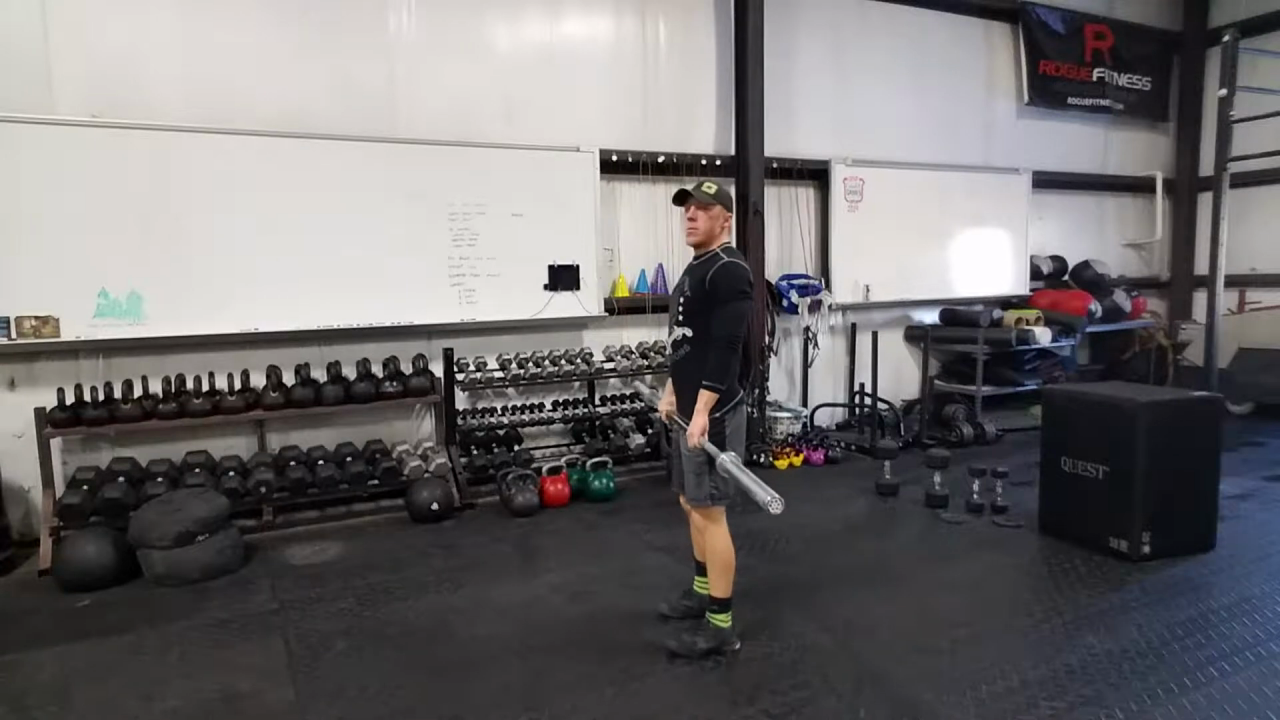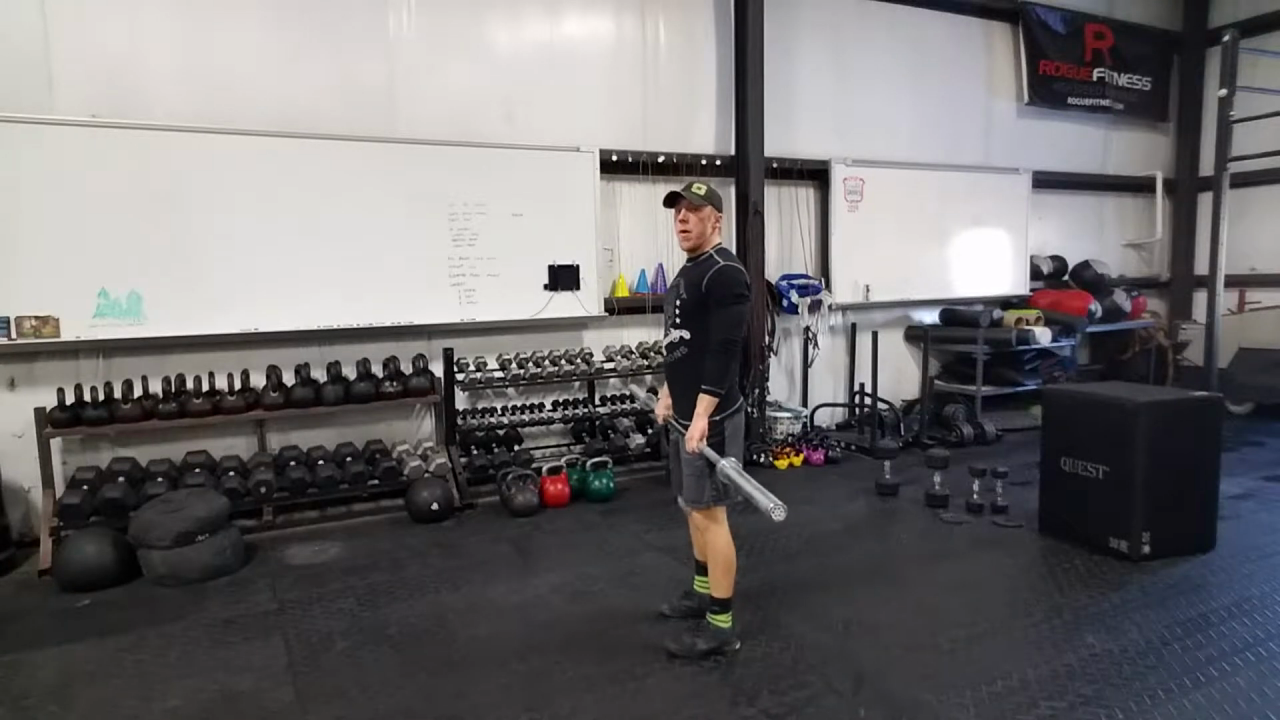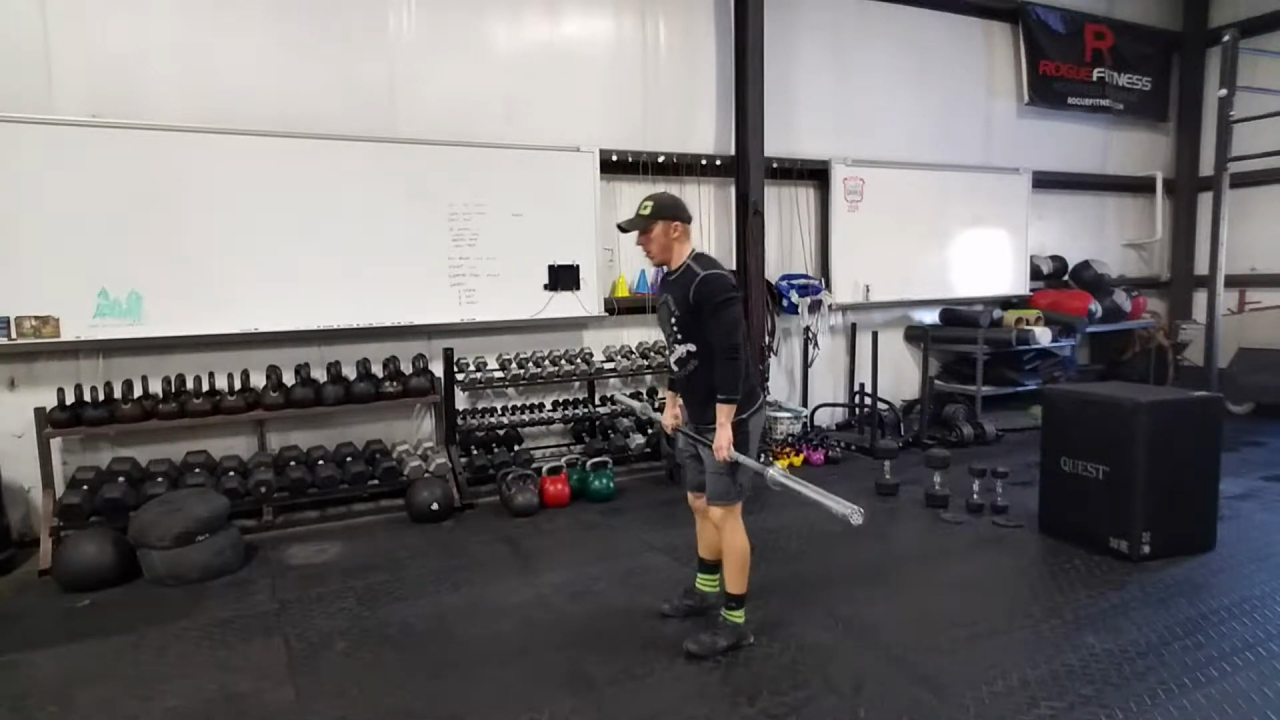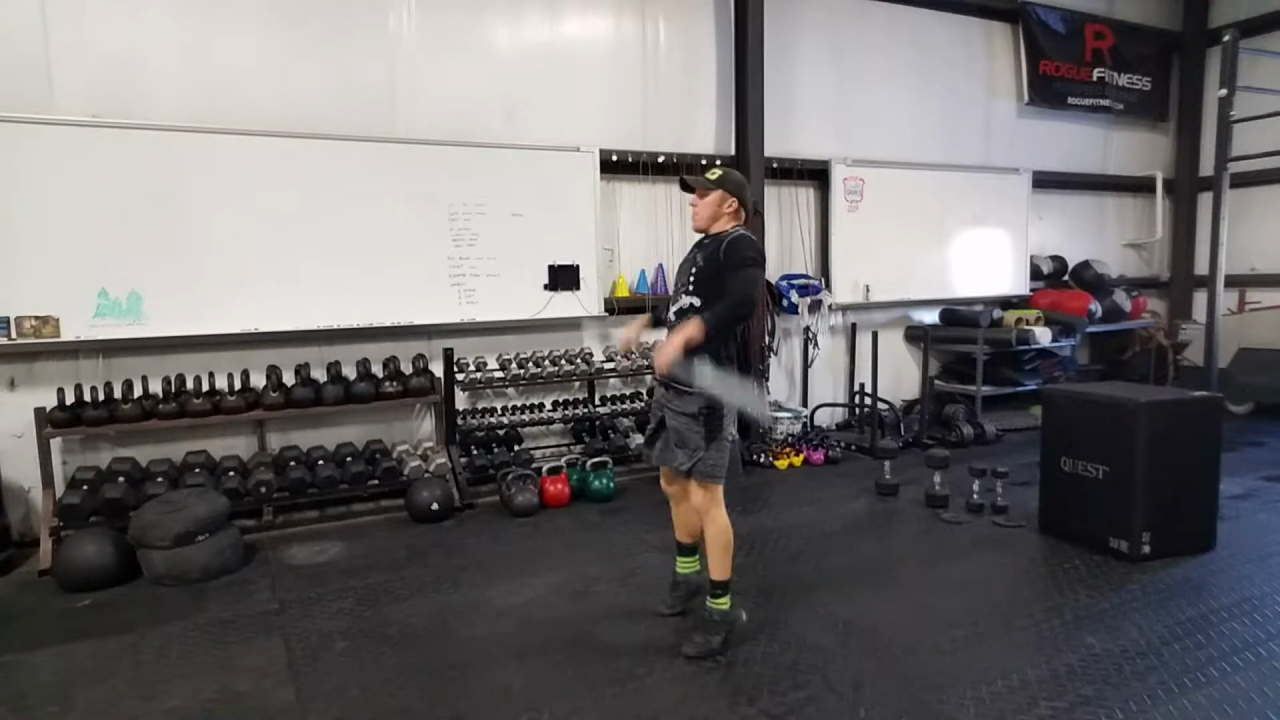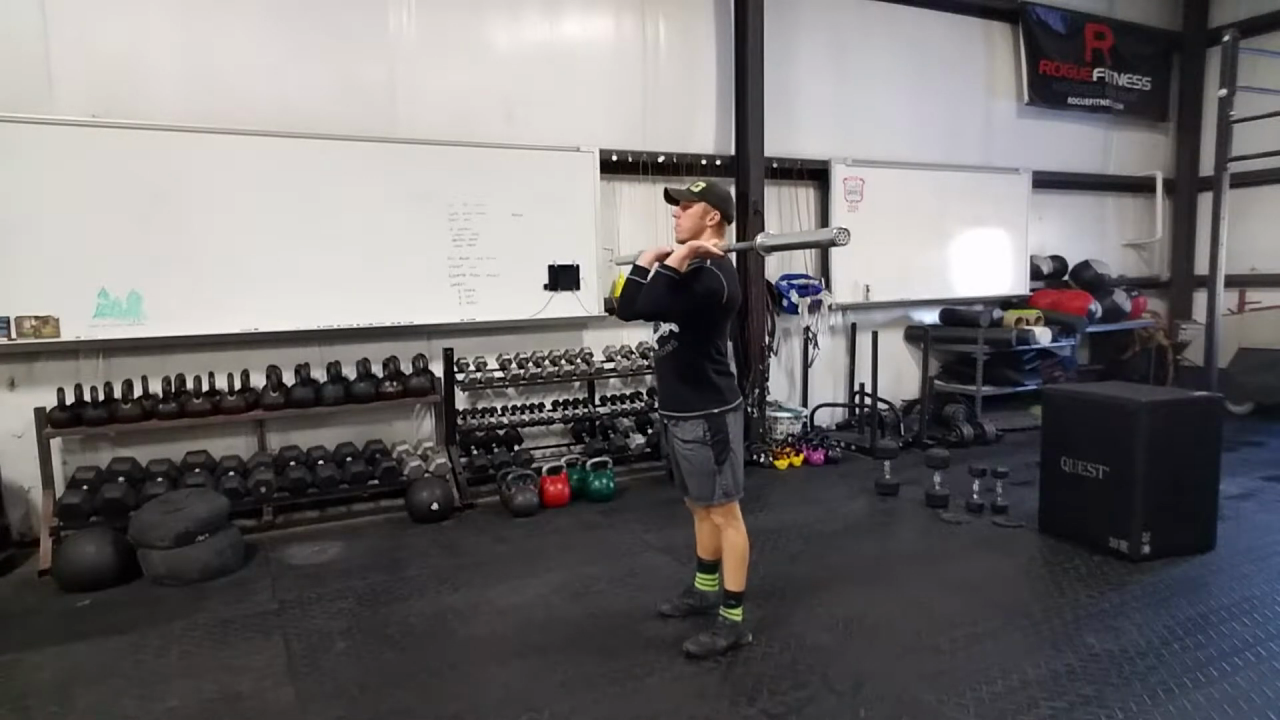
dt=1s
person 1, frame 1
left shoulder: (728, 270)
right shoulder: (696, 268)
left elbow: (725, 348)
left wrist: (702, 413)
right wrist: (671, 392)
left hip: (713, 412)
right hip: (688, 407)
left knee: (708, 513)
right knee: (691, 505)
left ankle: (720, 625)
right ankle: (702, 592)
person 1, frame 2
left shoulder: (724, 274)
right shoulder: (687, 272)
left elbow: (724, 352)
left wrist: (702, 416)
right wrist: (667, 394)
left hip: (712, 416)
right hip: (685, 411)
left knee: (709, 515)
right knee: (692, 507)
left ankle: (720, 625)
right ankle: (702, 592)
person 1, frame 3
left shoulder: (710, 281)
right shoulder: (670, 282)
left elbow: (729, 356)
left wrist: (725, 425)
right wrist: (672, 402)
left hip: (732, 415)
right hip: (698, 415)
left knee: (722, 511)
right knee: (699, 503)
left ankle: (734, 622)
right ankle: (706, 591)
person 1, frame 4
left shoulder: (741, 247)
right shoulder: (705, 246)
left elbow: (732, 306)
left wrist: (680, 337)
right wrist: (643, 324)
left hip: (705, 391)
right hip: (671, 386)
left knee: (706, 495)
right knee: (673, 484)
left ankle: (721, 610)
right ankle: (688, 579)
person 1, frame 5
left shoulder: (711, 276)
right shoulder: (689, 270)
left elbow: (647, 307)
right elbow: (627, 308)
left wrist: (678, 258)
right wrist: (647, 260)
left hip: (709, 413)
right hip: (679, 410)
left knee: (723, 511)
right knee: (699, 506)
left ankle: (732, 621)
right ankle: (704, 590)
